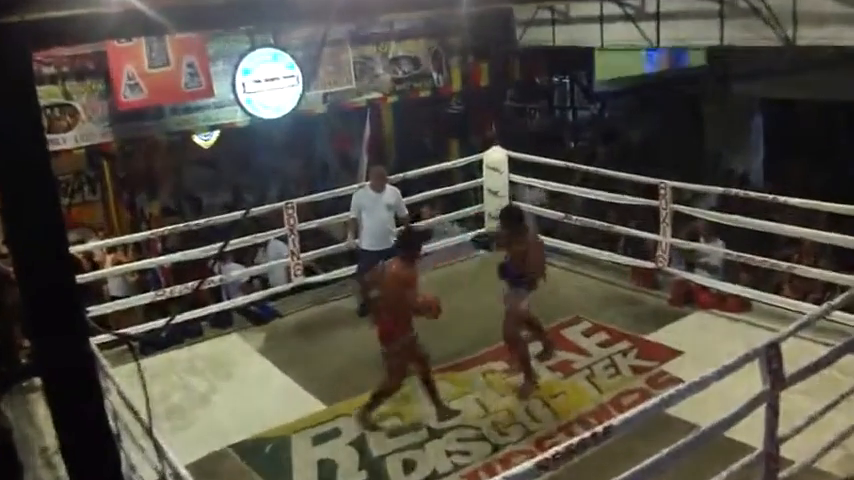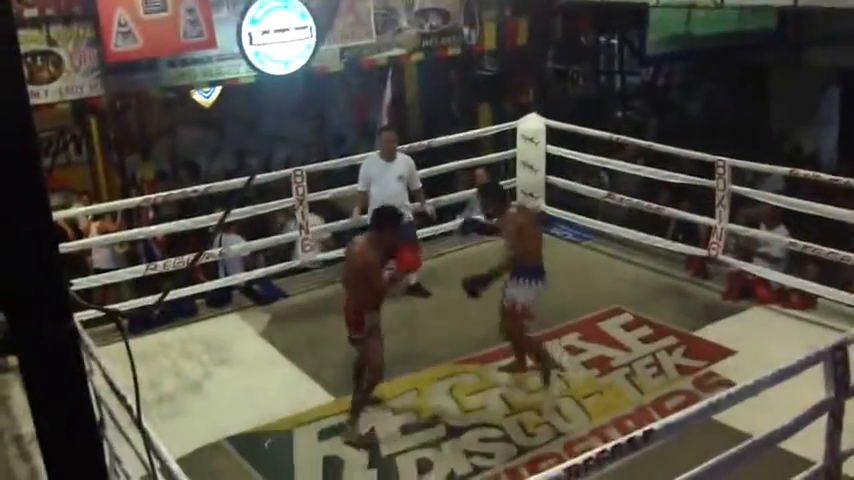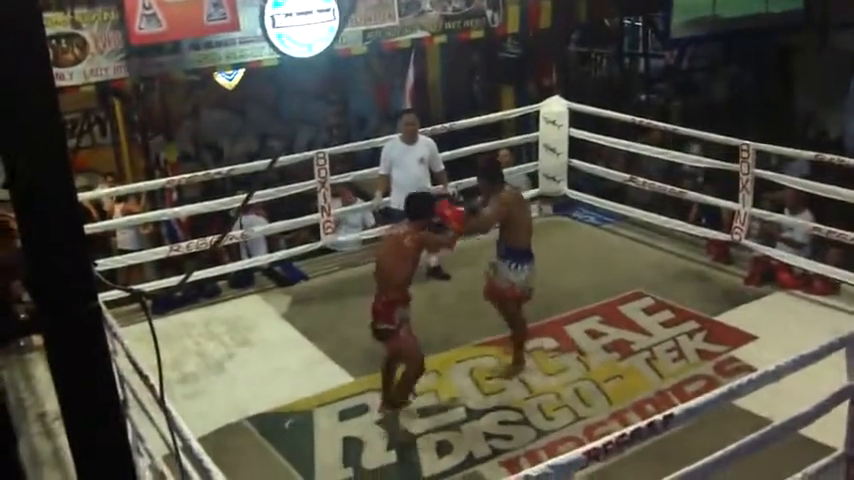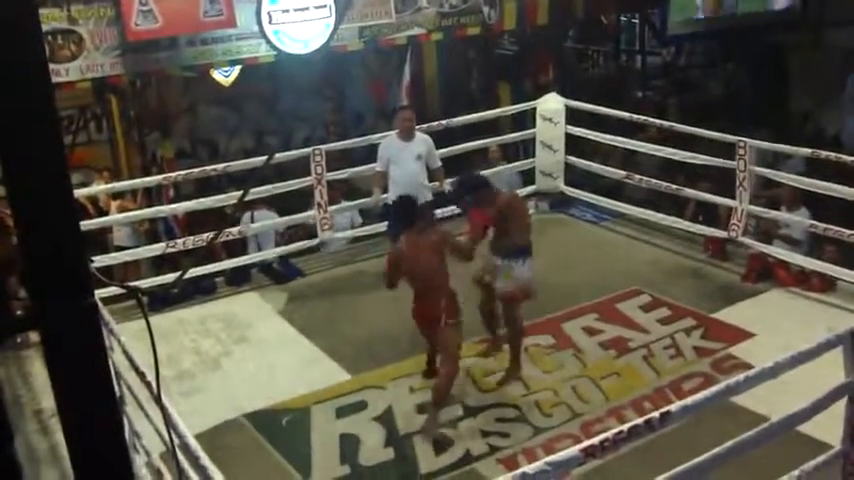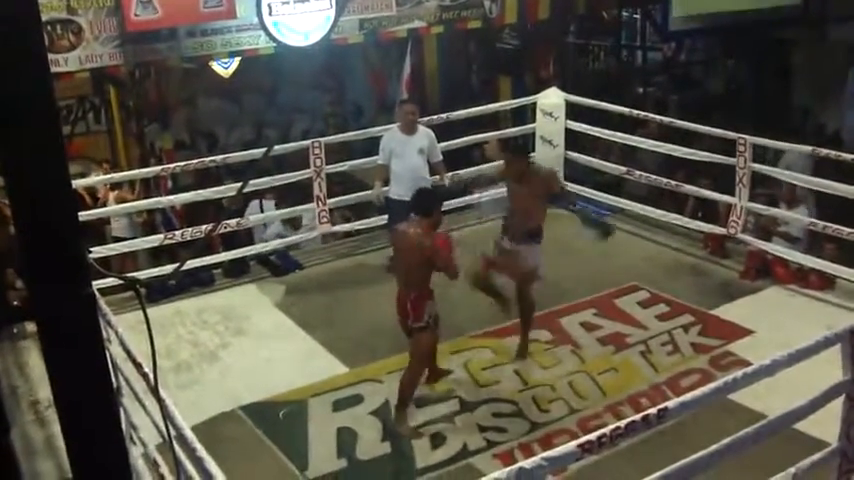
dt=0.7s
person 1, frame 1
left shoulder: (384, 267)
right shoulder: (407, 274)
left elbow: (366, 286)
right elbow: (412, 308)
left wrist: (377, 307)
right wrist: (427, 306)
left hip: (390, 324)
right hip: (396, 331)
left knee: (423, 362)
right knee: (395, 379)
left ankle: (441, 409)
right ankle: (365, 412)
person 1, frame 2
left shoulder: (360, 242)
right shoulder: (368, 257)
right elbow: (382, 291)
left wrist: (393, 272)
right wrist: (401, 272)
left hip: (359, 308)
right hip: (363, 315)
left knee: (366, 355)
right knee: (375, 371)
left ankle: (359, 395)
right ankle: (352, 425)
person 1, frame 3
left shoulder: (392, 232)
right shoulder: (419, 237)
right elbow: (448, 242)
right wrist: (454, 223)
left hip: (383, 303)
right hip: (393, 310)
left knee: (394, 352)
right knee: (416, 364)
left ankle: (388, 400)
right ankle: (392, 407)
person 1, frame 4
left shoulder: (397, 251)
right shoulder: (436, 237)
left elbow: (390, 284)
right elbow: (467, 254)
left hip: (420, 308)
right hip: (442, 306)
left knee: (435, 340)
right knee: (450, 365)
left ankle: (431, 368)
right ankle: (432, 420)
person 1, frame 5
left shoulder: (402, 230)
right shoulder: (428, 242)
right elbow: (452, 273)
right wrist: (446, 251)
left hip: (407, 296)
right hip: (416, 302)
left knee: (431, 333)
right knee: (417, 364)
left ankle: (433, 371)
right ankle: (400, 419)
person 2, frame 1
left shoulder: (532, 243)
right shoulder: (513, 234)
left elbow: (538, 273)
right elbow: (504, 243)
left wrist: (516, 273)
left hip: (521, 288)
right hip: (513, 285)
left knee: (510, 334)
right knee: (526, 319)
left ankle: (529, 377)
right ankle: (548, 348)
person 2, frame 2
left shoulder: (510, 220)
right shoulder: (518, 211)
left elbow: (511, 257)
left wrist: (485, 279)
left hip: (527, 278)
right hip: (525, 274)
left knee: (510, 329)
right knee: (511, 318)
left ankle: (544, 360)
right ankle: (520, 361)
person 2, frame 3
left shoulder: (504, 199)
right shoulder: (508, 193)
left elbow: (482, 225)
left hip: (516, 262)
right hip: (508, 257)
left knee: (512, 311)
right knee: (493, 295)
left ankle: (518, 360)
right ankle: (516, 345)
person 2, frame 4
left shoulder: (506, 200)
right shoulder: (490, 203)
right elbow: (478, 234)
left hip: (516, 259)
right hip: (498, 256)
left knee: (511, 313)
right knee: (487, 304)
left ankle: (514, 365)
right ankle: (495, 339)
person 2, frame 5
left shoulder: (544, 177)
right shoulder: (510, 173)
left elbow: (566, 200)
left wrist: (589, 219)
left hip: (528, 243)
right hip: (507, 238)
left knee: (523, 294)
right knee: (480, 279)
left ankle: (524, 338)
right ankle: (502, 300)
person 3, frame 1
left shoulder: (394, 192)
right shoulder: (360, 194)
left elbow: (403, 214)
right elbow: (354, 216)
right wrist: (351, 233)
left hip: (389, 243)
right hip: (367, 245)
right knee: (365, 275)
right ankle: (363, 302)
person 3, frame 2
left shoulder: (406, 161)
right shoulder: (369, 164)
left elbow: (415, 186)
right elbow: (362, 190)
left wrist: (424, 204)
right wrist: (357, 210)
left hip: (404, 217)
left ankle: (413, 283)
person 3, frame 3
left shoulder: (428, 144)
right shoulder: (390, 147)
left elbow: (439, 169)
right elbow: (383, 173)
left wrist: (446, 187)
right wrist: (378, 194)
right hip: (399, 203)
left ankle: (434, 266)
person 3, frame 4
left shoulder: (425, 140)
right shoulder: (387, 144)
left elbow: (435, 166)
right elbow: (381, 170)
left wrist: (442, 183)
right wrist: (377, 191)
left hip: (423, 198)
right knee: (397, 233)
person 3, frame 5
left shoulder: (427, 134)
right shoulder: (389, 137)
left elbow: (436, 160)
right elbow: (383, 164)
left wrist: (444, 178)
right wrist: (378, 185)
right hip: (398, 193)
right knee: (397, 227)
